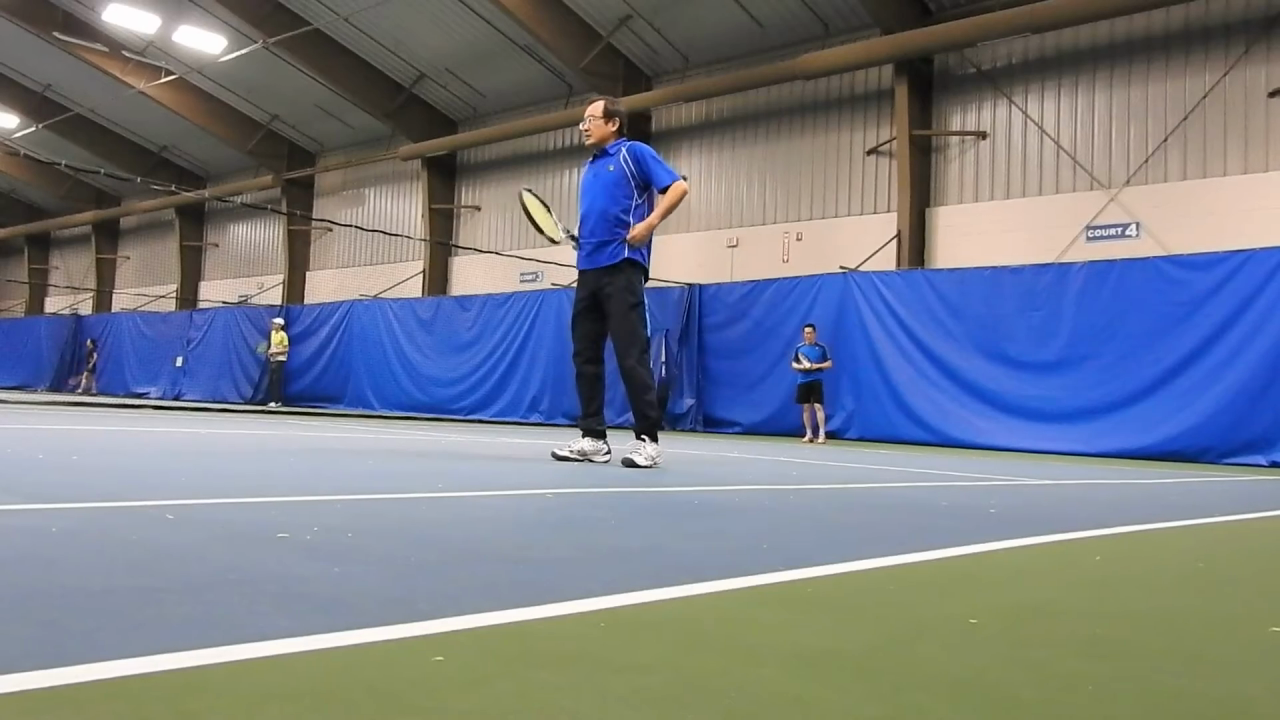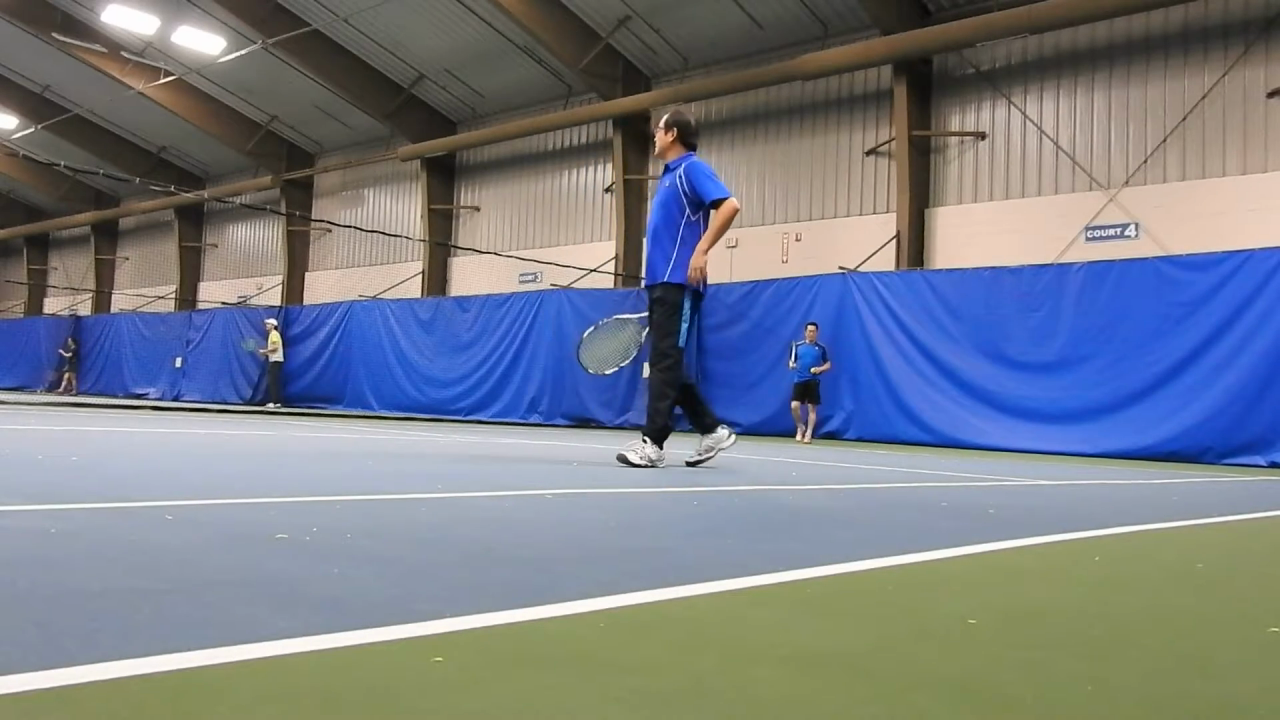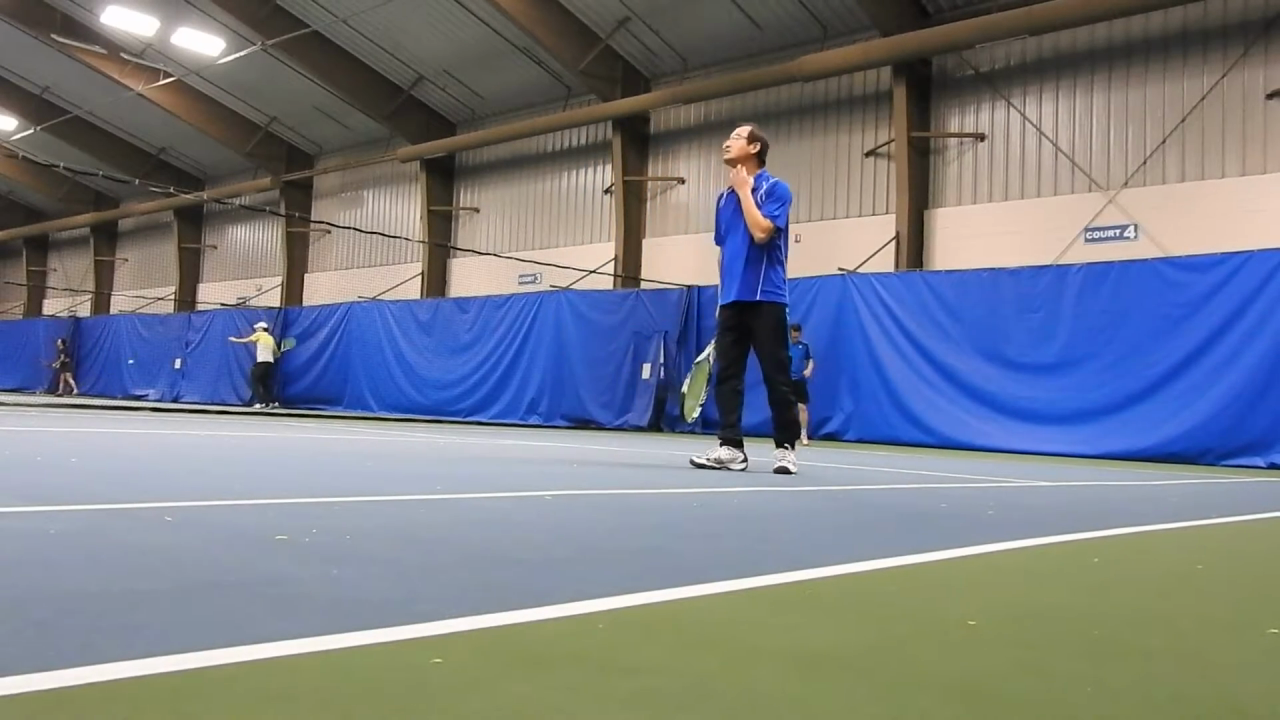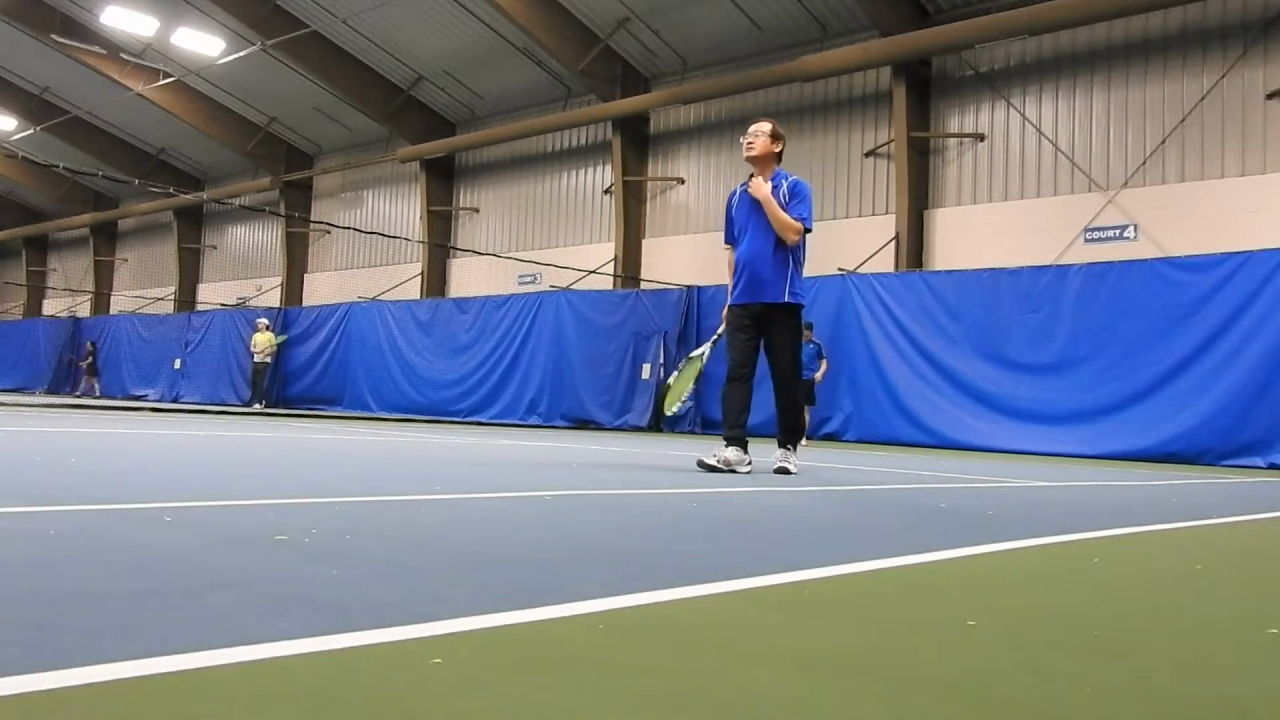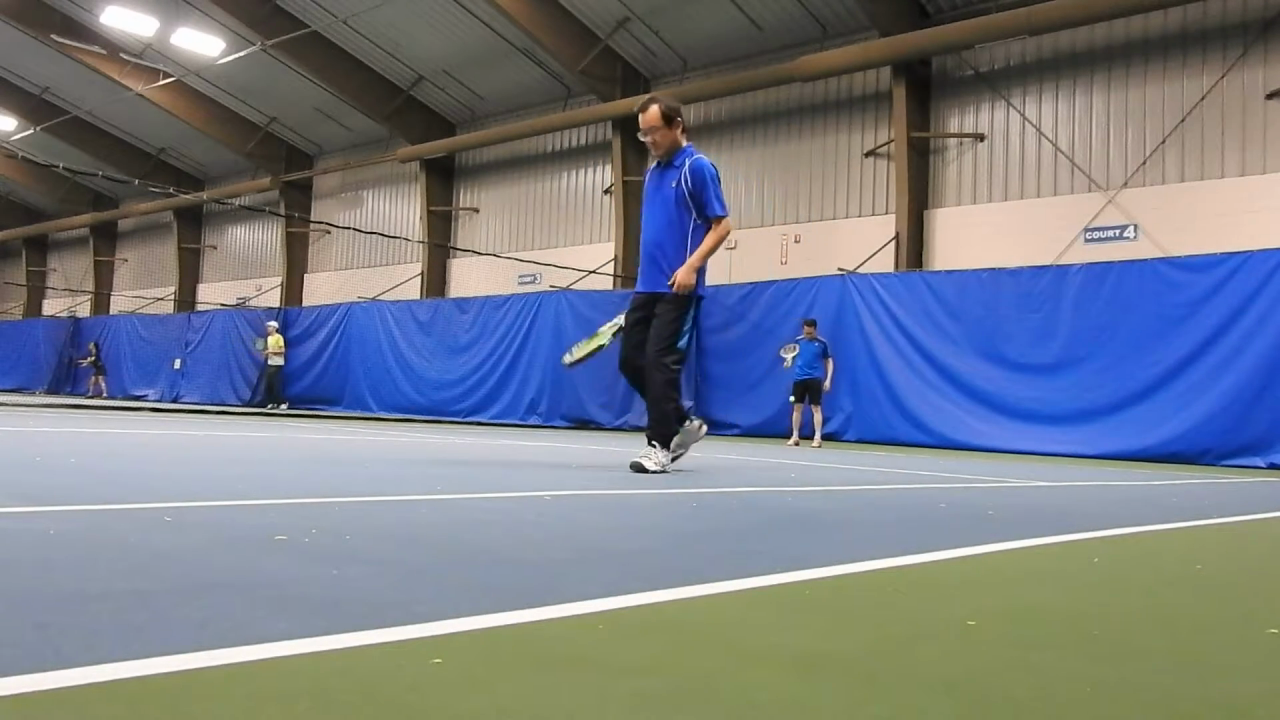
dt=1s
person 1, frame 1
left shoulder: (635, 153)
right shoulder: (590, 167)
left elbow: (679, 187)
left wrist: (649, 224)
right wrist: (578, 238)
left hip: (622, 267)
right hip: (589, 269)
left knee: (631, 353)
right knee: (585, 355)
left ankle: (648, 438)
right ankle: (593, 437)
person 1, frame 2
left shoulder: (692, 169)
right shoulder: (669, 175)
left elbow: (730, 206)
left wrist: (702, 252)
left hip: (678, 282)
right hip: (660, 282)
left knee: (665, 362)
right knee: (664, 364)
left ankle: (654, 442)
right ankle: (712, 430)
person 1, frame 3
left shoulder: (776, 189)
right shoulder: (725, 197)
left elbow: (762, 232)
left wrist: (744, 190)
right wrist: (723, 296)
left hip: (766, 298)
right hip: (732, 300)
left knee: (776, 375)
right knee: (727, 374)
left ankle: (785, 446)
right ankle: (731, 447)
person 1, frame 4
left shoulder: (794, 187)
right shoulder: (736, 196)
left elbow: (793, 235)
left wrist: (765, 197)
right wrist: (729, 298)
left hip: (781, 298)
right hip: (743, 300)
left knee: (786, 376)
right knee: (737, 373)
left ankle: (787, 447)
right ankle: (735, 449)
person 1, frame 5
left shoulder: (698, 168)
right shoulder: (652, 172)
left elbow: (721, 227)
left wrist: (691, 267)
left hip: (677, 288)
right hip: (647, 287)
left knee: (662, 362)
right knee: (630, 360)
left ankle: (660, 445)
right ankle: (683, 423)
